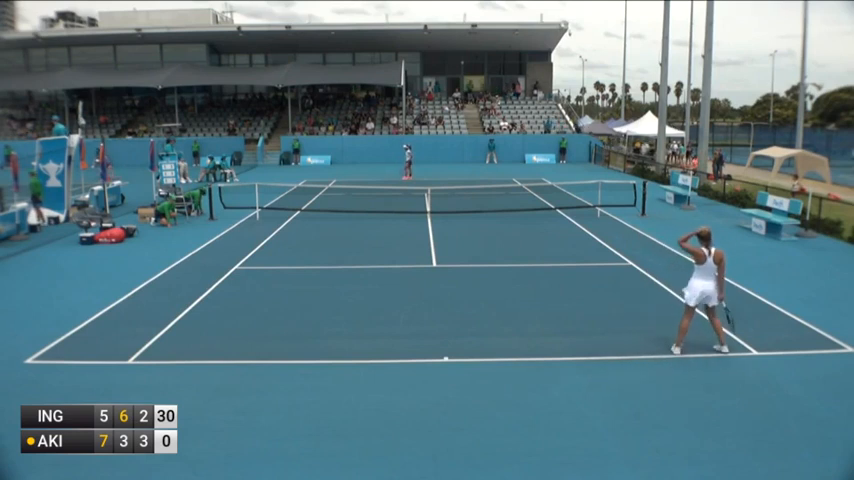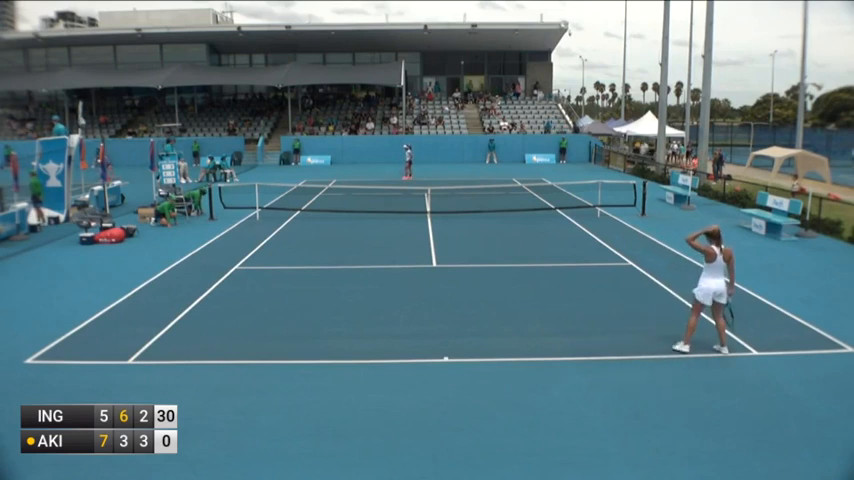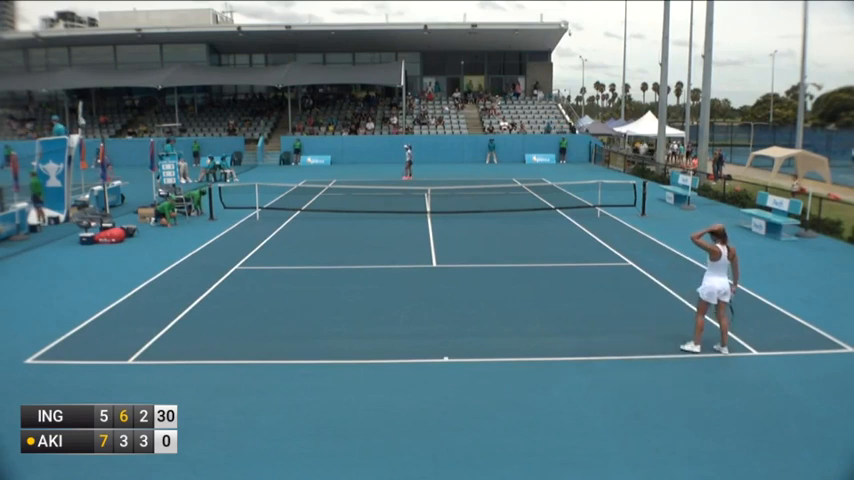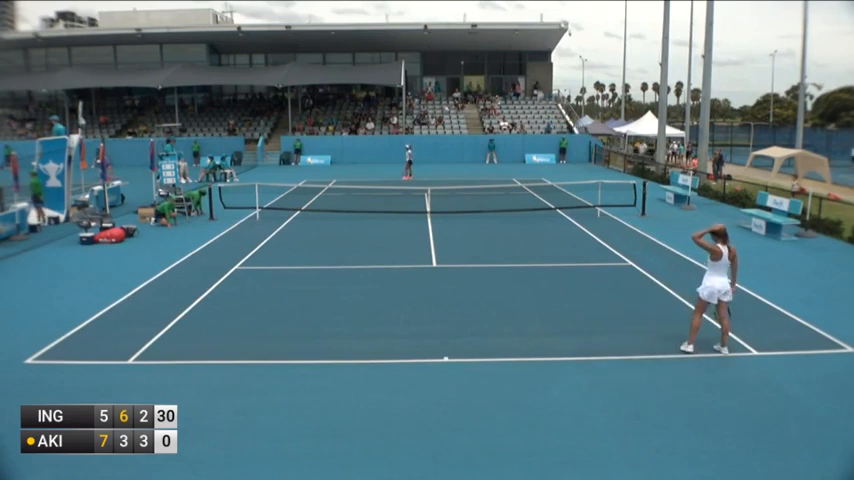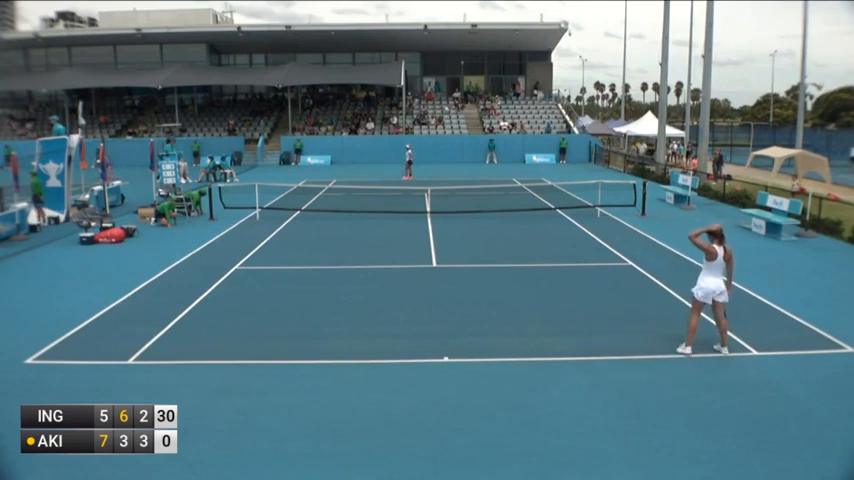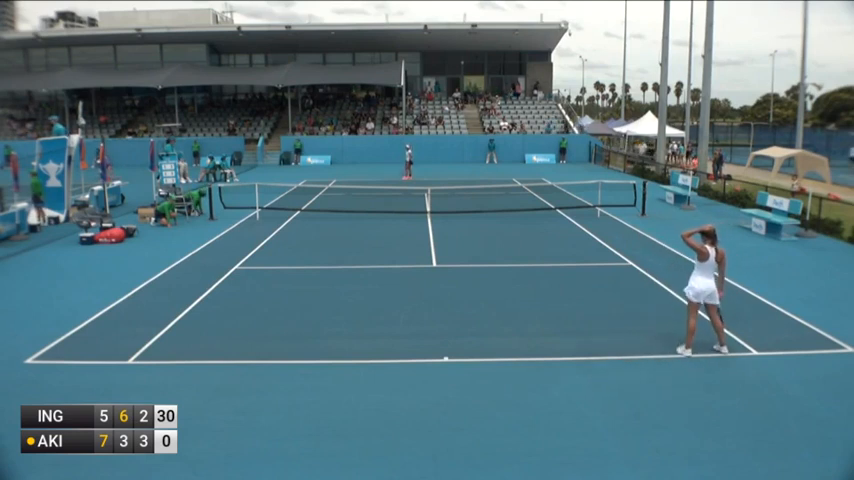
dt=0.2s
person 1, frame 1
left shoulder: (698, 253)
right shoulder: (720, 254)
left elbow: (680, 242)
right elbow: (721, 276)
left wrist: (694, 233)
right wrist: (721, 292)
left hip: (695, 288)
right hip: (710, 288)
left knee: (686, 317)
right knee: (713, 317)
left ankle: (677, 346)
right ankle: (723, 345)
person 1, frame 2
left shoulder: (708, 251)
right shoulder: (729, 252)
left elbow: (689, 240)
right elbow: (731, 272)
left wrist: (703, 231)
right wrist: (731, 287)
left hip: (706, 286)
right hip: (720, 286)
left knee: (694, 315)
right knee: (719, 317)
left ankle: (685, 344)
right ankle: (723, 346)
person 1, frame 3
left shoulder: (713, 249)
right shoulder: (732, 250)
left elbow: (694, 238)
right elbow: (736, 270)
left wrist: (708, 229)
right wrist: (735, 285)
left hip: (710, 285)
right hip: (723, 284)
left knee: (700, 315)
right knee: (722, 316)
left ankle: (696, 344)
right ankle: (723, 346)
person 1, frame 4
left shoulder: (714, 249)
right shoulder: (732, 251)
left elbow: (695, 237)
right elbow: (734, 271)
left wrist: (710, 229)
right wrist: (733, 285)
left hip: (710, 285)
right hip: (724, 285)
left knee: (697, 314)
right knee: (723, 316)
left ankle: (690, 344)
right ankle: (723, 346)
person 1, frame 5
left shoulder: (709, 249)
right shoulder: (728, 252)
left elbow: (691, 236)
right elbow: (730, 272)
left wrist: (706, 229)
right wrist: (729, 288)
left hip: (705, 285)
right hip: (719, 286)
left knee: (694, 315)
right knee: (721, 317)
left ankle: (687, 346)
right ankle: (723, 346)
person 1, frame 6
left shoulder: (701, 249)
right shoulder: (721, 253)
left elbow: (684, 236)
right elbow: (721, 274)
left wrist: (699, 229)
right wrist: (720, 290)
left hip: (696, 285)
right hip: (710, 286)
left knee: (692, 317)
right knee: (715, 317)
left ankle: (687, 348)
right ankle: (723, 346)
